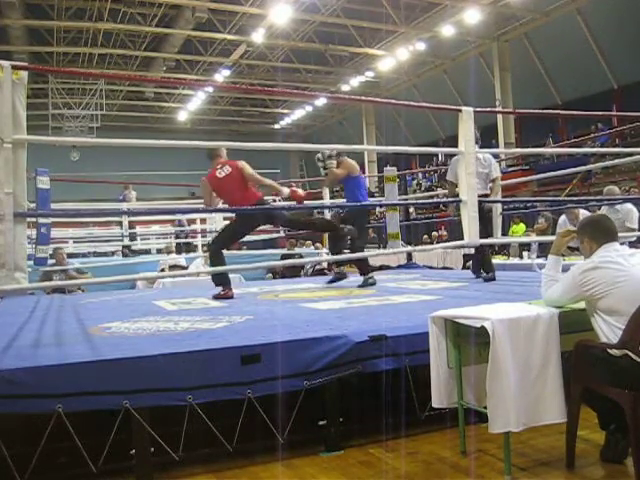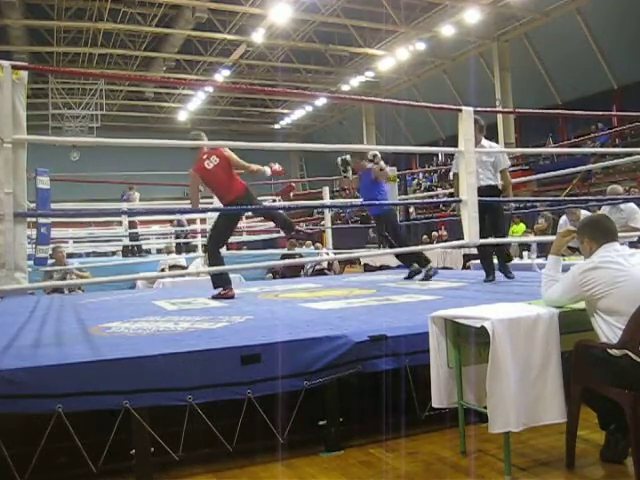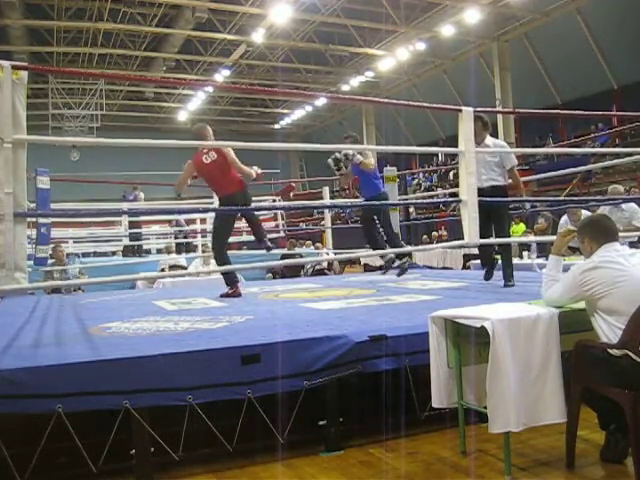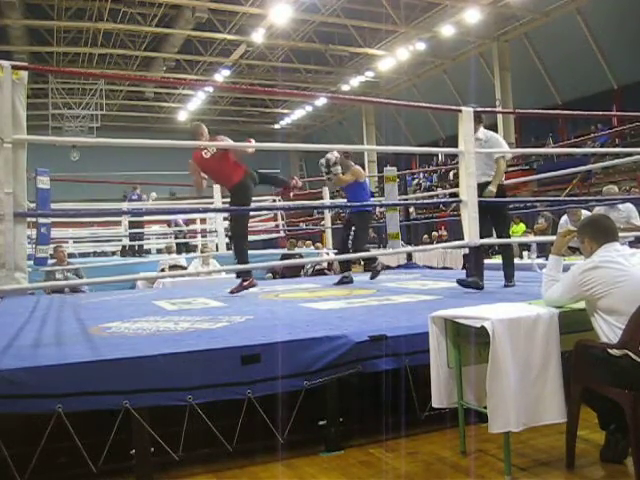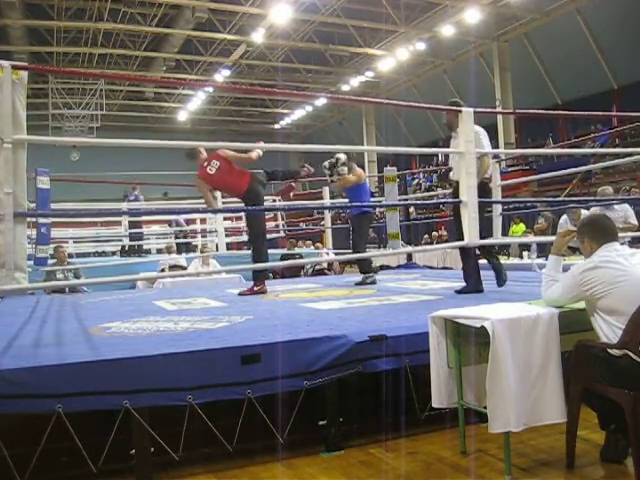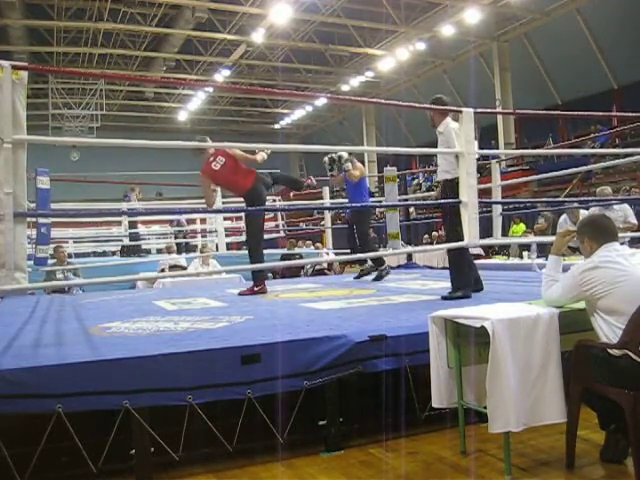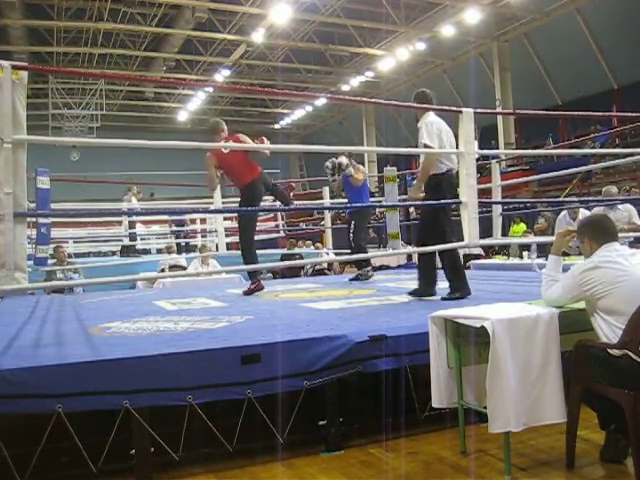
dt=0.3s
person 1, frame 1
left shoulder: (590, 268)
left elbow: (550, 297)
left wrist: (554, 254)
left knee: (565, 365)
right knee: (586, 357)
left ankle: (619, 426)
person 1, frame 2
left shoulder: (591, 268)
left elbow: (550, 297)
left wrist: (554, 254)
left knee: (565, 365)
right knee: (585, 357)
left ankle: (619, 427)
person 1, frame 3
left shoulder: (591, 267)
left elbow: (550, 297)
left wrist: (555, 253)
left knee: (565, 365)
right knee: (586, 357)
left ankle: (618, 426)
person 1, frame 4
left shoulder: (591, 267)
left elbow: (550, 297)
left wrist: (555, 254)
left knee: (565, 365)
right knee: (585, 357)
left ankle: (618, 427)
person 1, frame 5
left shoulder: (591, 267)
left elbow: (550, 297)
left wrist: (555, 253)
left knee: (565, 364)
right knee: (585, 357)
left ankle: (618, 426)
person 1, frame 6
left shoulder: (591, 267)
left elbow: (550, 297)
left wrist: (555, 254)
left knee: (565, 364)
right knee: (584, 357)
left ankle: (618, 426)
person 1, frame 7
left shoulder: (591, 267)
left elbow: (550, 296)
left wrist: (555, 253)
left knee: (565, 364)
right knee: (585, 357)
left ankle: (618, 426)
person 2, frame 1
left shoulder: (487, 159)
right shoulder: (456, 161)
left elbow: (496, 181)
right elbow: (452, 184)
left wrist: (492, 198)
right wrist: (451, 205)
left hip: (484, 199)
left knee: (484, 235)
right knee: (478, 235)
left ankle: (476, 266)
right ankle: (488, 270)
person 2, frame 2
left shoulder: (494, 148)
left elbow: (504, 173)
right elbow: (456, 177)
left wrist: (510, 196)
left hip: (492, 192)
left knee: (499, 231)
right knee: (481, 235)
left ankle: (504, 264)
right ankle: (489, 271)
person 2, frame 3
left shoulder: (499, 146)
left elbow: (512, 173)
left wrist: (523, 197)
left hip: (497, 193)
right hip: (478, 195)
left knee: (502, 234)
right knee: (482, 235)
left ankle: (508, 276)
right ankle: (489, 265)
person 2, frame 4
left shoulder: (492, 138)
left elbow: (501, 163)
left wrist: (494, 185)
left hip: (492, 191)
right hip: (476, 191)
left knee: (502, 235)
left ankle: (509, 276)
right ankle: (475, 277)
person 2, frame 5
left shoulder: (475, 132)
right shoulder: (454, 139)
left elbow: (484, 160)
left wrist: (474, 184)
right wrist: (453, 191)
left hip: (476, 188)
right hip: (460, 189)
left knee: (476, 234)
right knee: (462, 237)
left ankle: (498, 268)
right ankle: (473, 282)
person 2, frame 6
left shoulder: (452, 129)
right shoulder: (443, 133)
right wrist: (440, 189)
left hip: (457, 187)
right hip: (449, 188)
left knee: (455, 238)
right knee: (455, 238)
left ankle: (462, 287)
right ankle: (473, 281)
person 2, frame 7
left shoulder: (428, 122)
right shoulder: (440, 123)
left elbow: (430, 155)
left wrist: (417, 186)
left hip: (437, 182)
right hip: (445, 181)
left knee: (441, 236)
right knee: (425, 236)
left ankle: (460, 286)
right ankle: (426, 285)
person 3, frame 1
left shoulder: (207, 180)
right shoulder: (238, 165)
left elbow: (209, 206)
right elbow: (260, 181)
right wrist: (285, 191)
left hip: (245, 217)
right hip: (262, 206)
left knee: (215, 247)
right knee: (298, 222)
left ankle: (226, 289)
right ankle: (336, 228)
person 3, frame 2
left shoulder: (195, 172)
right shoulder: (223, 152)
left elbow: (195, 205)
right elbow: (247, 167)
left wrist: (197, 187)
right wrist: (267, 170)
left hip: (231, 206)
right hip: (245, 194)
left knee: (212, 246)
right knee: (268, 212)
left ankle: (226, 289)
right ankle: (292, 229)
person 3, frame 3
left shoulder: (193, 163)
right shoulder: (222, 148)
left elbow: (178, 190)
right elbow: (241, 170)
left wrist: (186, 180)
right wrist: (253, 172)
left hip: (228, 201)
right hip: (242, 190)
left knee: (218, 246)
right knee: (247, 212)
left ankle: (233, 286)
right ankle: (263, 239)
person 3, frame 4
left shoulder: (195, 161)
right shoulder: (220, 140)
left elbow: (200, 190)
right elbow: (246, 152)
left wrist: (202, 178)
right wrist: (251, 145)
left hip: (239, 191)
right hip: (248, 176)
left knee: (237, 235)
right knee: (261, 176)
left ankle: (246, 278)
right ankle: (290, 184)
person 3, frame 5
left shoulder: (200, 179)
right shoulder: (219, 154)
left elbow: (212, 207)
right elbow: (249, 158)
left wrist: (210, 193)
right wrist: (257, 151)
left hip: (250, 196)
right hip: (255, 179)
left knee: (257, 239)
right knee: (268, 174)
left ankle: (259, 283)
right ankle: (300, 173)
person 3, frame 6
left shoulder: (205, 174)
right shoulder: (226, 151)
left elbow: (210, 204)
right elbow: (255, 160)
left wrist: (211, 191)
right wrist: (263, 154)
left hip: (253, 197)
right hip: (260, 180)
left knee: (254, 240)
right knee: (276, 177)
left ankle: (259, 284)
right ankle: (304, 183)
person 3, frame 7
left shoulder: (212, 156)
right shoulder: (239, 138)
left elbow: (213, 187)
right elbow: (264, 152)
left wrist: (217, 174)
right wrist: (265, 144)
left hip: (249, 192)
right hip: (260, 179)
left knee: (246, 239)
left ankle: (256, 280)
right ankle: (289, 205)
person 4, frame 1
left shoulder: (347, 163)
right shoulder: (341, 166)
left elbow: (334, 177)
right elbow: (329, 183)
left wrist: (330, 161)
right wrist: (324, 167)
left hip: (360, 208)
right hip: (353, 208)
left knee: (356, 244)
right knee: (334, 237)
left ankle: (368, 276)
right ankle: (339, 271)
person 4, frame 2
left shoulder: (373, 171)
right shoulder: (361, 174)
left elbow: (387, 176)
left wrist: (378, 163)
right wrist: (345, 171)
left hip: (383, 213)
right hip: (380, 214)
left knee: (400, 242)
right knee: (396, 244)
left ankle: (428, 267)
right ankle: (414, 267)
person 4, frame 3
left shoulder: (366, 155)
right shoulder: (353, 162)
left elbow: (370, 167)
right elbow: (345, 181)
left wrist: (355, 157)
right wrist: (338, 168)
left hip: (378, 197)
right hip: (369, 200)
left knee: (386, 231)
right knee: (369, 233)
left ankle: (403, 258)
right ankle: (388, 258)
person 4, frame 4
left shoulder: (355, 171)
right shoulder: (345, 171)
left elbow: (340, 183)
right elbow: (335, 184)
left wrist: (335, 167)
right wrist: (327, 172)
left hip: (363, 212)
right hip: (354, 212)
left knee: (357, 245)
right knee: (343, 244)
left ankle: (374, 264)
right ankle: (346, 275)
person 4, frame 5
left shoulder: (357, 172)
right shoulder: (347, 173)
left elbow: (345, 184)
right elbow: (337, 188)
left wrist: (341, 167)
right wrist: (330, 172)
left hip: (363, 213)
right hip: (357, 213)
left knee: (358, 245)
right knee: (357, 244)
left ankle: (369, 276)
right ankle: (369, 268)
person 4, frame 6
left shoulder: (357, 166)
right shoulder: (347, 171)
left elbow: (353, 179)
right elbow: (334, 182)
left wrist: (345, 163)
right wrist: (330, 168)
left hip: (361, 209)
right hip: (354, 209)
left knee: (364, 241)
right knee: (353, 241)
left ankle: (382, 267)
right ankle: (366, 266)
person 4, frame 7
left shoulder: (359, 169)
right shoulder: (345, 174)
left elbow: (358, 182)
right elbow: (337, 188)
left wrist: (346, 168)
right wrist: (331, 172)
left hip: (362, 210)
right hip: (353, 211)
left knee: (357, 239)
right knee: (354, 242)
left ankle: (367, 269)
right ankle: (363, 271)
